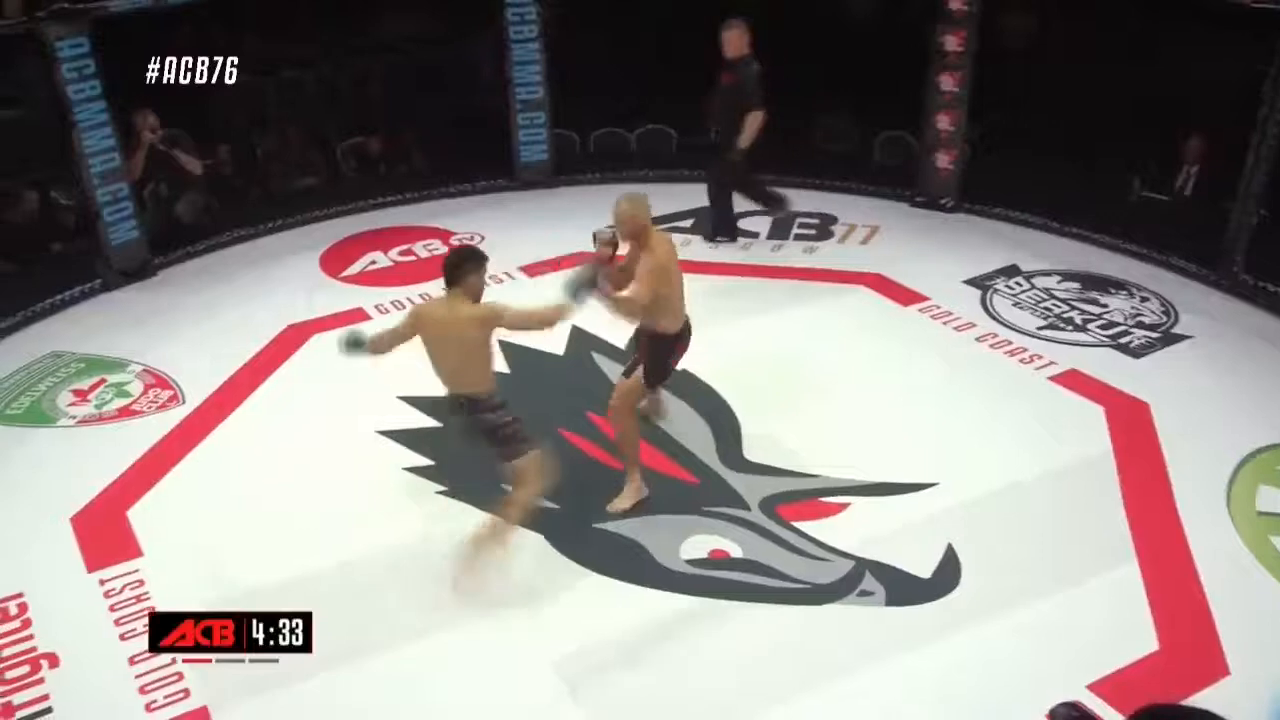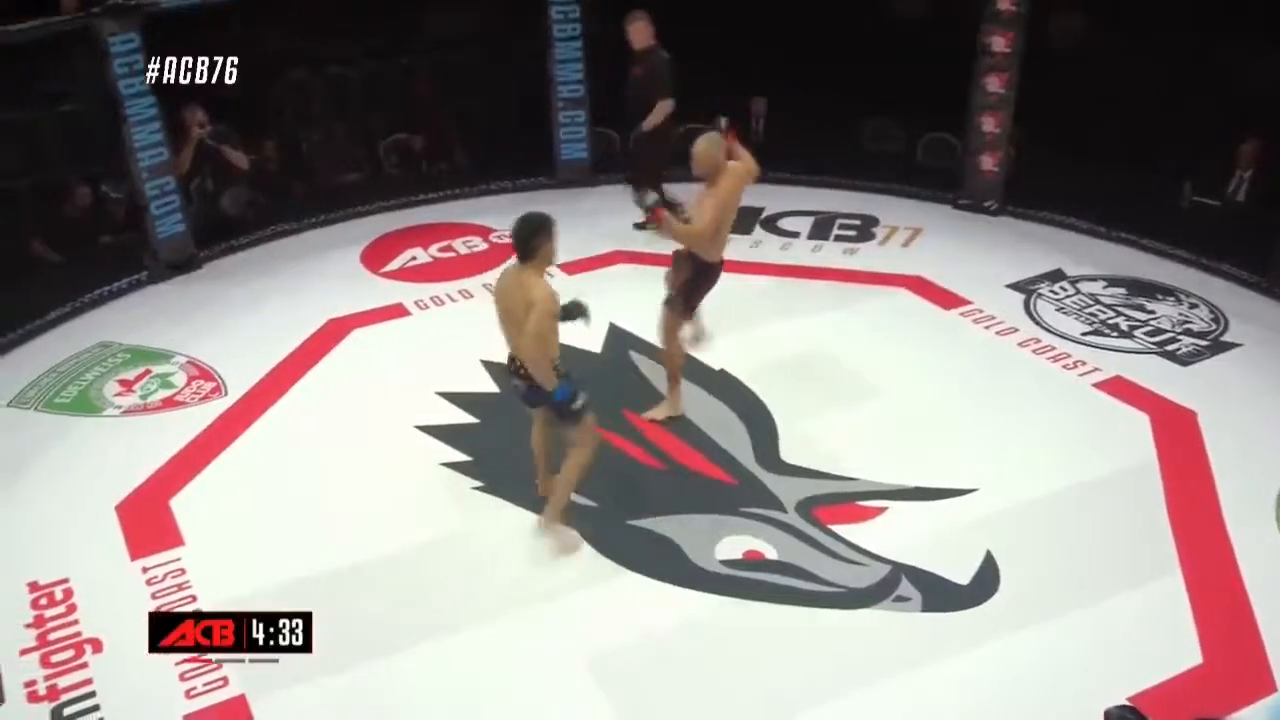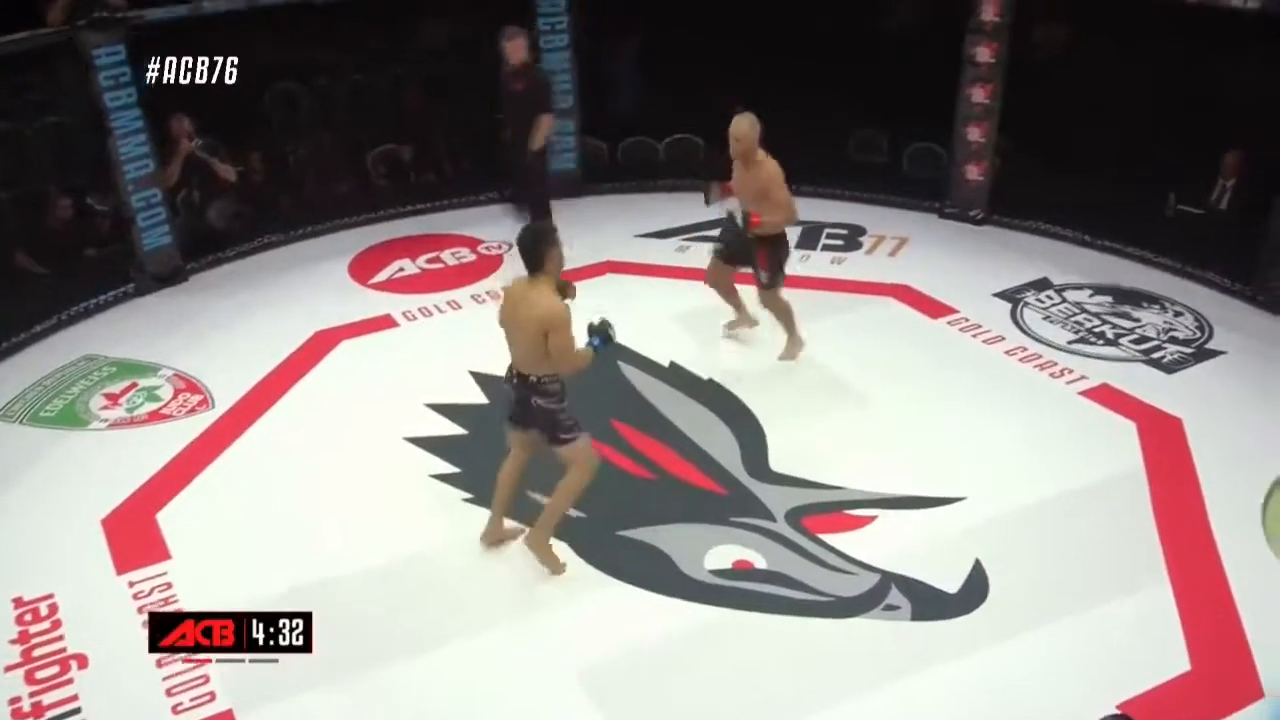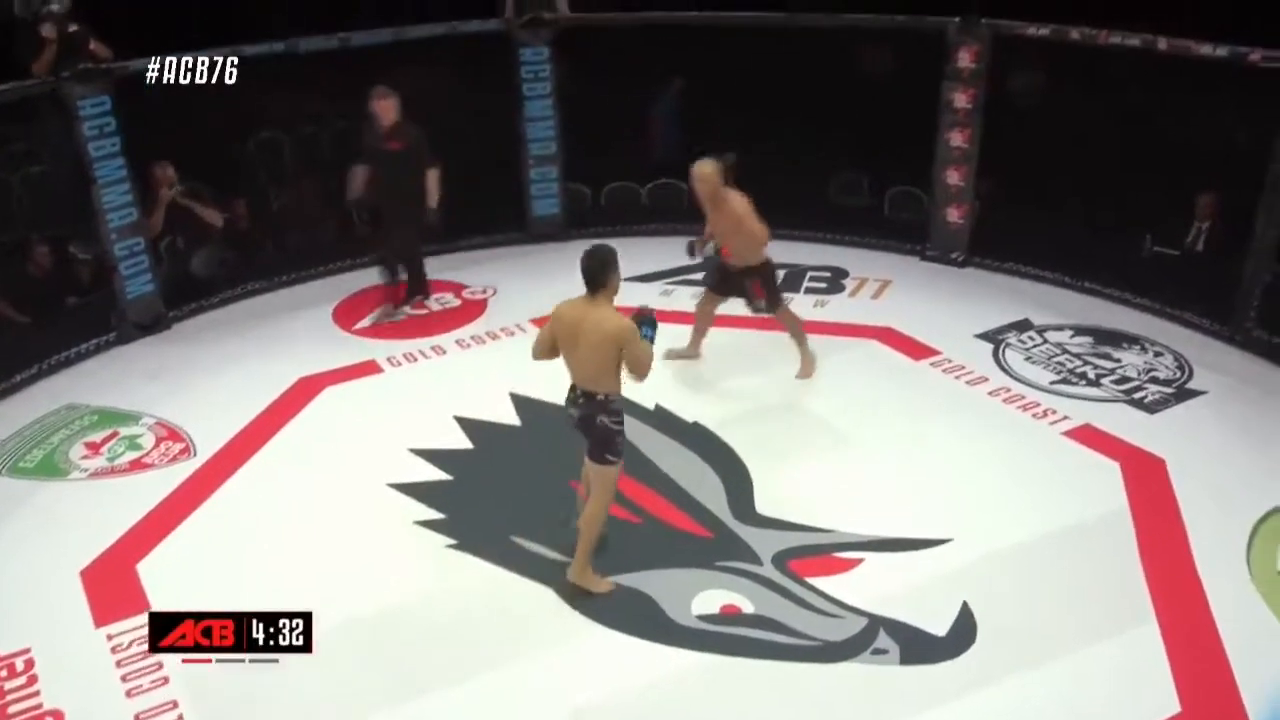
dt=0.5s
person 1, frame 1
left shoulder: (425, 311)
right shoulder: (481, 313)
left elbow: (385, 341)
right elbow: (539, 319)
left wrist: (360, 342)
right wrist: (576, 293)
left hip: (460, 404)
right hip: (485, 407)
right knee: (537, 476)
right ankle: (486, 539)
person 1, frame 2
left shoulder: (507, 277)
right shoulder: (540, 294)
right elbow: (532, 349)
left wrist: (560, 314)
right wrist: (559, 388)
left hip: (518, 369)
right hip: (542, 376)
left knee: (542, 420)
right knee: (585, 440)
left ankle: (545, 482)
right ankle: (552, 514)
person 1, frame 3
left shoulder: (513, 289)
right shoulder: (555, 310)
right elbow: (567, 366)
right wrist: (597, 344)
left hip: (516, 382)
right hip: (544, 393)
left knee: (518, 454)
right knee: (584, 464)
left ankle: (494, 528)
right ankle: (540, 532)
person 1, frame 4
left shoulder: (563, 311)
right shoulder: (620, 326)
left elbow: (539, 352)
right elbow: (641, 371)
right wrist: (647, 334)
left hip: (575, 400)
right hip: (604, 409)
left knee: (593, 465)
right knee: (603, 491)
left ankle: (585, 522)
right ankle: (580, 569)
person 2, frame 1
left shoulder: (655, 258)
right shoulder: (646, 241)
left elbow: (635, 310)
right elbow: (621, 275)
left wrist: (601, 288)
left hip: (665, 340)
right hip: (658, 330)
left knee: (619, 408)
right knee: (635, 369)
left ankle: (635, 484)
right ankle: (654, 404)
person 2, frame 2
left shoulder: (718, 195)
right shoulder: (735, 170)
left elbow: (694, 236)
right elbow: (753, 169)
left wrist: (659, 214)
right wrist: (729, 141)
left hip: (699, 266)
right hip: (700, 257)
left knee: (668, 332)
right knee: (675, 280)
left ankle: (673, 401)
right ankle: (694, 327)
person 2, frame 3
left shoulder: (769, 172)
right shoulder: (738, 157)
left elbow: (790, 215)
left wrist: (754, 221)
right wrist: (724, 190)
left hip: (769, 239)
right hip: (743, 231)
left knee: (770, 299)
right knee: (714, 277)
left ankle: (794, 338)
right ankle: (743, 316)
person 2, frame 4
left shoulder: (735, 206)
right shoulder: (709, 199)
left elbow: (760, 240)
left wrist: (724, 251)
right wrist: (704, 240)
left hip: (754, 269)
right hip: (728, 264)
left knee: (780, 313)
right knee: (704, 306)
left ankle: (806, 354)
right ankle: (693, 348)
person 3, frame 1
left shoulder: (747, 72)
right shoulder: (733, 67)
left elbow: (756, 114)
left wrist: (741, 147)
right wrist: (716, 127)
left hip: (740, 142)
right hip: (730, 139)
left knee: (718, 184)
right knee: (739, 180)
left ankle: (725, 231)
right ankle: (775, 203)
person 3, frame 2
left shoulder: (658, 61)
right shoulder: (639, 58)
left elbow: (667, 102)
left wrist: (644, 126)
right wrist: (640, 126)
left hip: (655, 131)
right hip: (643, 129)
left knee: (642, 177)
right knee: (639, 176)
left ankle: (671, 210)
person 3, frame 3
left shoulder: (534, 76)
right shoulder: (508, 74)
left elbow: (547, 117)
left wrist: (533, 149)
right wrist: (507, 131)
left hip: (531, 145)
right hip: (515, 142)
left knee: (534, 191)
right knee: (517, 189)
person 3, frame 4
left shoulder: (411, 134)
right shoulder: (371, 135)
left elbow: (431, 170)
right elbow: (362, 166)
left wrist: (432, 205)
right wrist: (354, 195)
left hip: (408, 206)
right hip: (385, 204)
left knee: (392, 252)
right knee: (408, 249)
left ankle: (395, 302)
right ankle: (418, 289)
